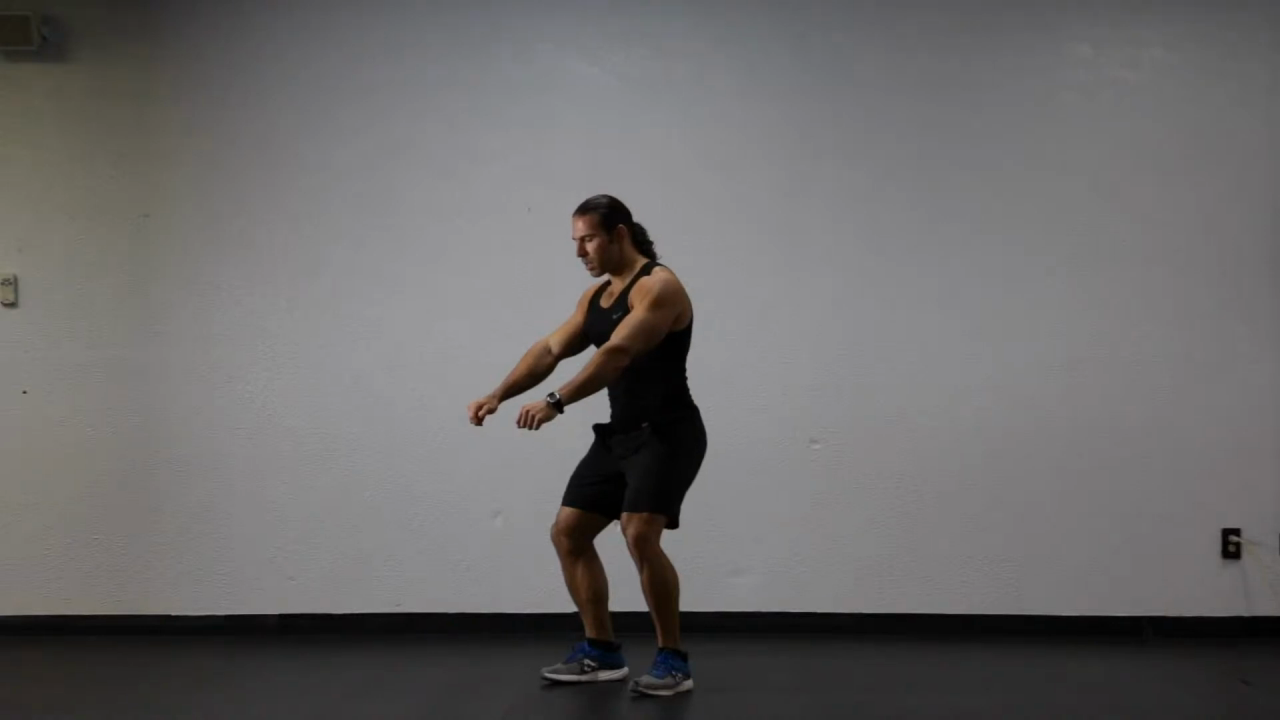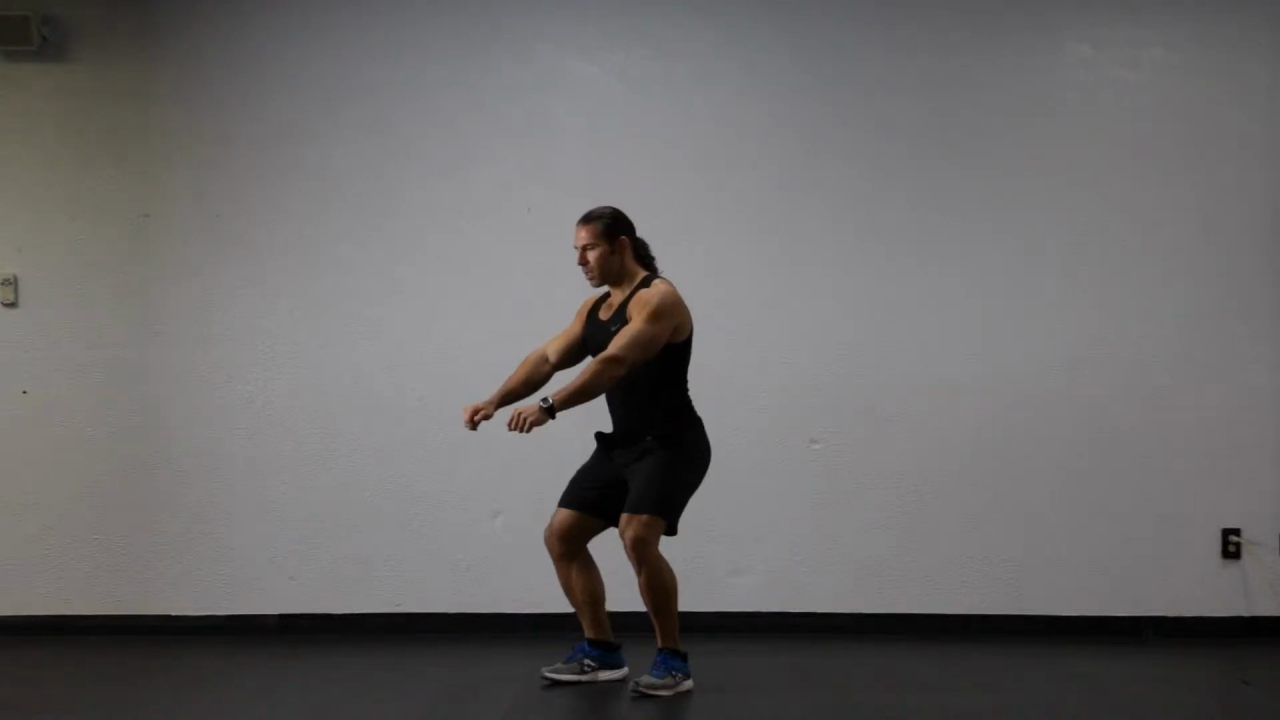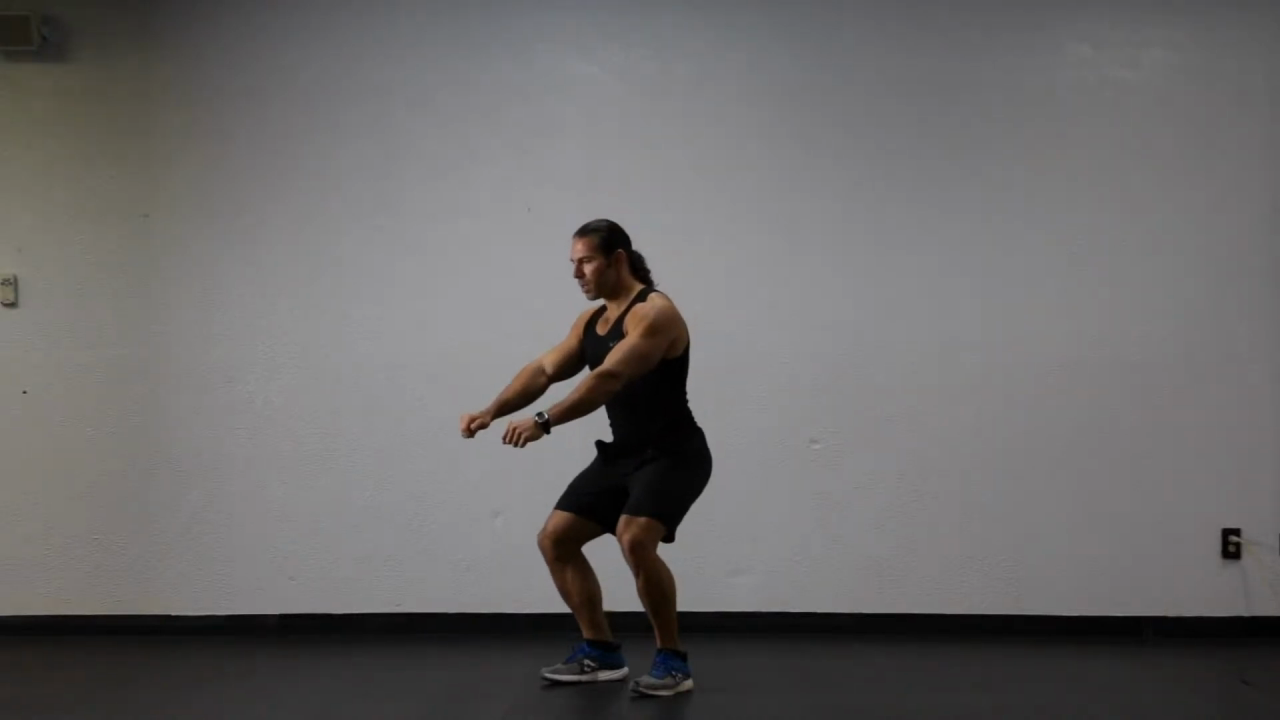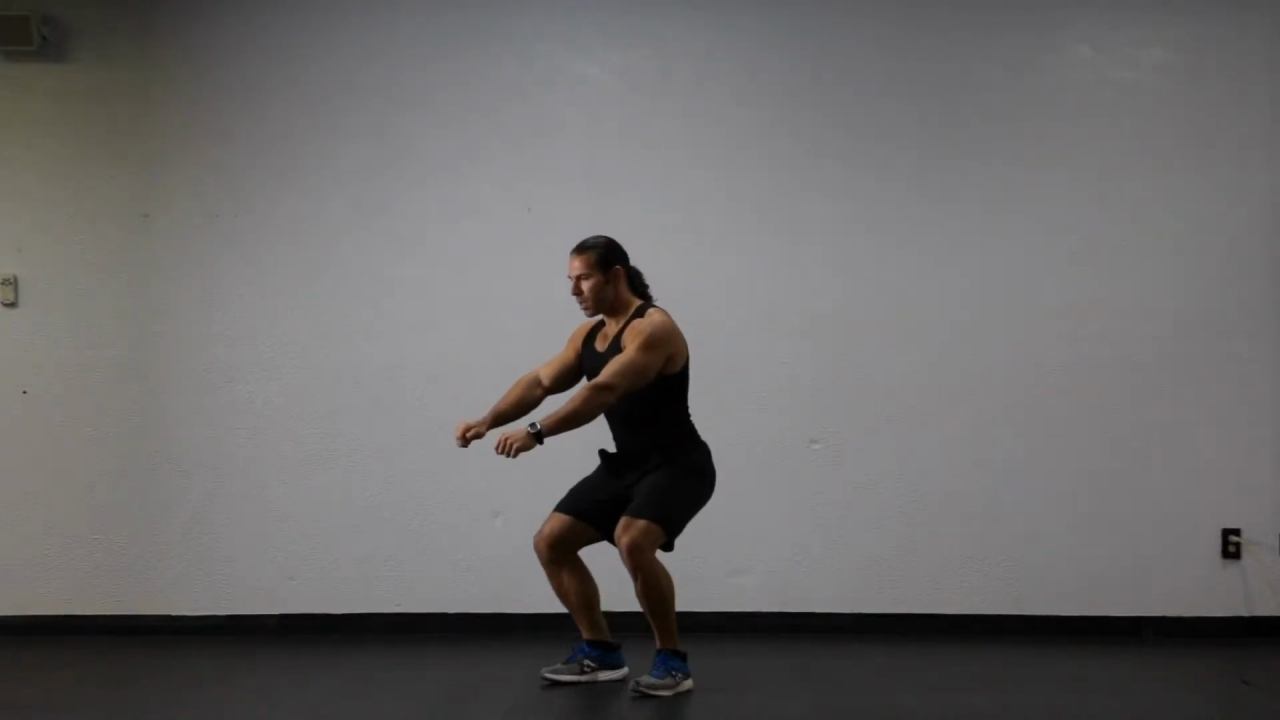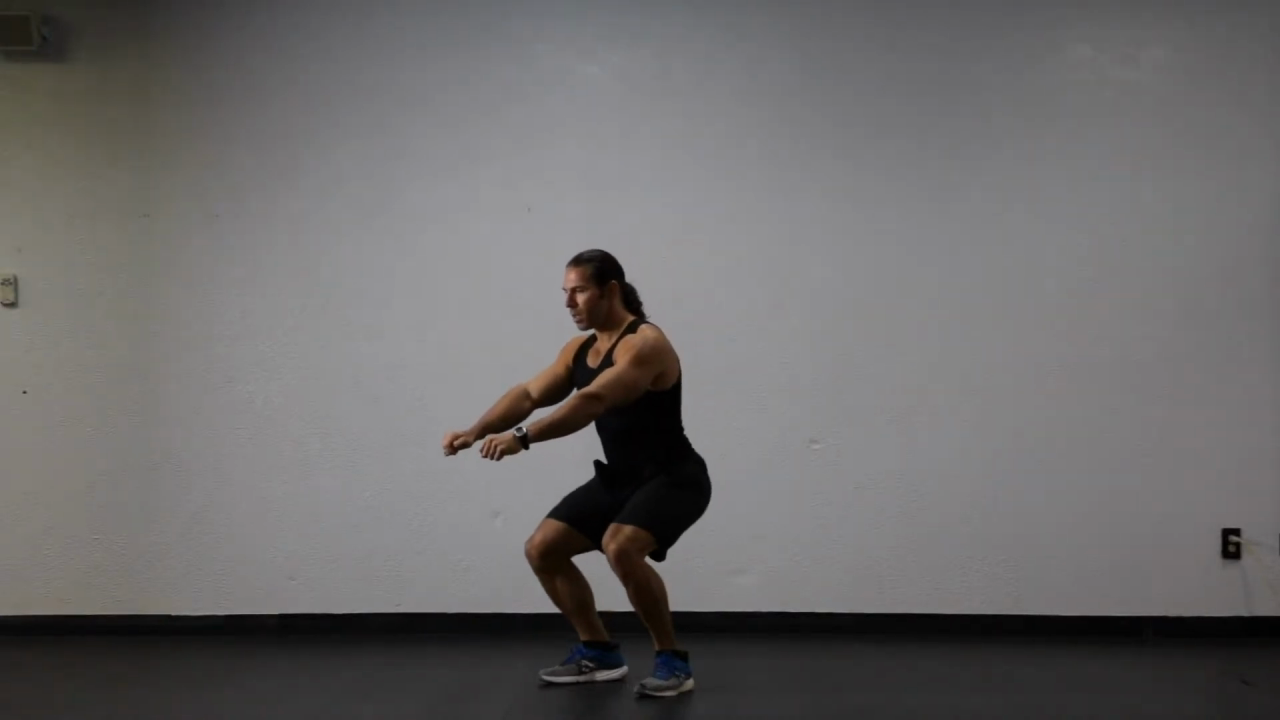
dt=1s
person 1, frame 1
left shoulder: (659, 286)
right shoulder: (596, 295)
left elbow: (616, 354)
right elbow: (550, 349)
left wrist: (556, 402)
right wrist: (499, 394)
left hip: (667, 434)
right hip: (619, 433)
left knee: (640, 536)
right knee: (567, 532)
left ankle: (673, 659)
right ankle: (602, 652)
person 1, frame 2
left shoulder: (659, 298)
right shoulder: (594, 307)
left elbow: (612, 364)
right elbow: (547, 358)
left wrist: (548, 408)
right wrist: (495, 401)
left hip: (670, 444)
right hip: (620, 444)
left knee: (638, 538)
right knee: (561, 536)
left ankle: (673, 660)
right ankle: (602, 652)
person 1, frame 3
left shoulder: (655, 313)
right shoulder: (591, 320)
left elbow: (608, 378)
right elbow: (543, 370)
left wrist: (544, 422)
right wrist: (491, 411)
left hip: (672, 454)
right hip: (622, 453)
left knee: (635, 540)
right knee: (554, 539)
left ankle: (672, 660)
right ankle: (601, 652)
person 1, frame 4
left shoulder: (653, 328)
right shoulder: (588, 334)
left elbow: (602, 391)
right elbow: (539, 382)
left wrist: (536, 432)
right wrist: (487, 421)
left hip: (677, 465)
right hip: (624, 464)
left knee: (633, 542)
right knee: (550, 542)
left ankle: (672, 660)
right ankle: (601, 652)
person 1, frame 5
left shoulder: (646, 345)
right shoulder: (580, 349)
left elbow: (591, 401)
right elbow: (529, 394)
left wrist: (522, 437)
right wrist: (476, 431)
left hip: (673, 479)
right hip: (618, 477)
left knee: (620, 547)
right knee: (541, 549)
left ankle: (672, 660)
right ankle: (599, 651)
